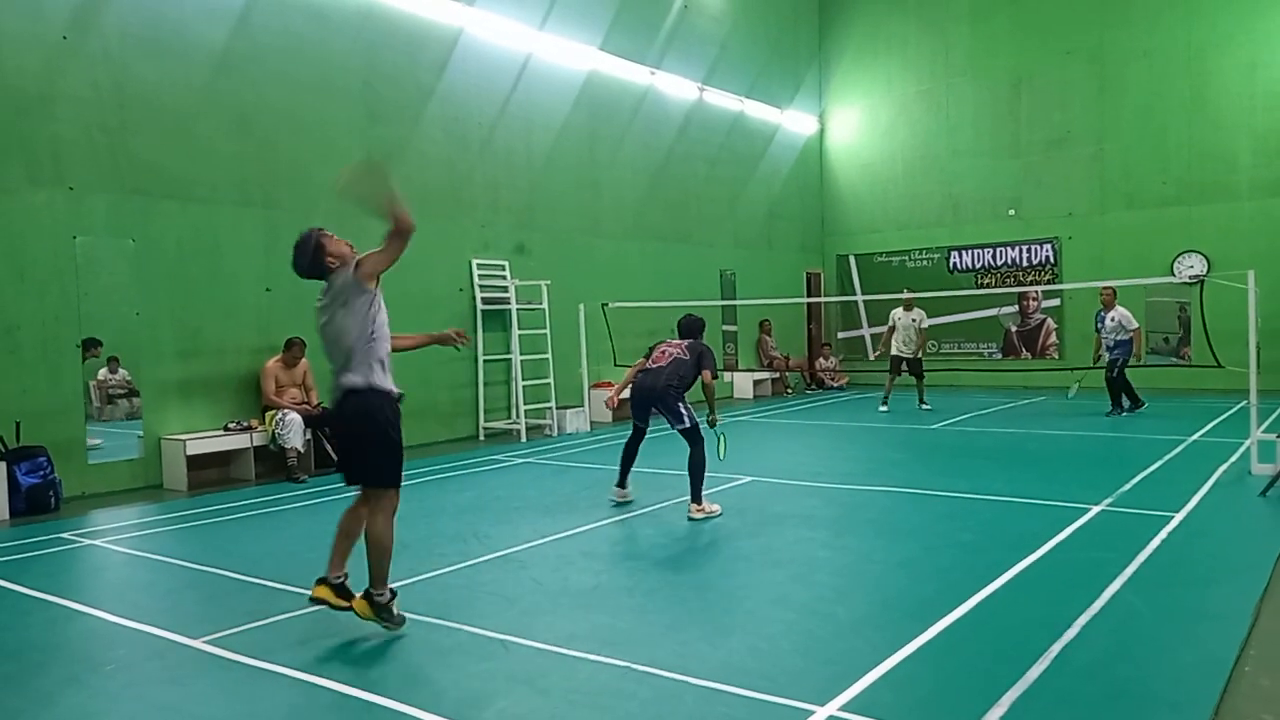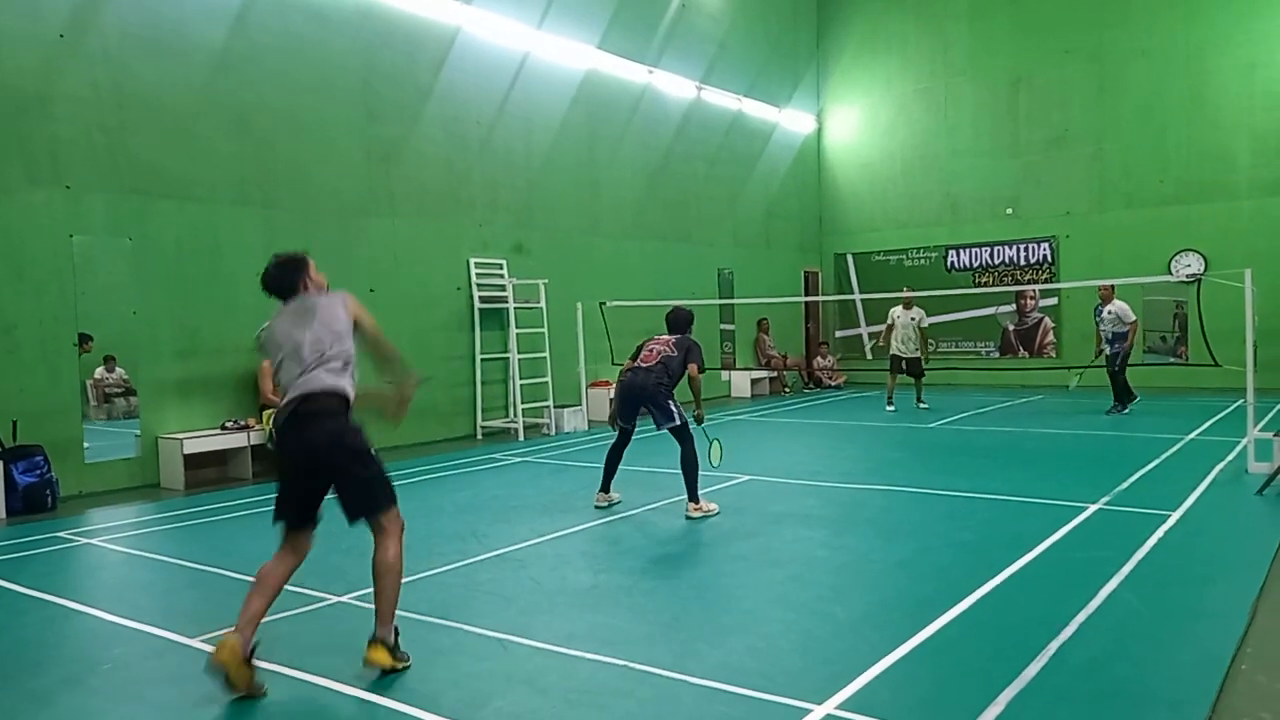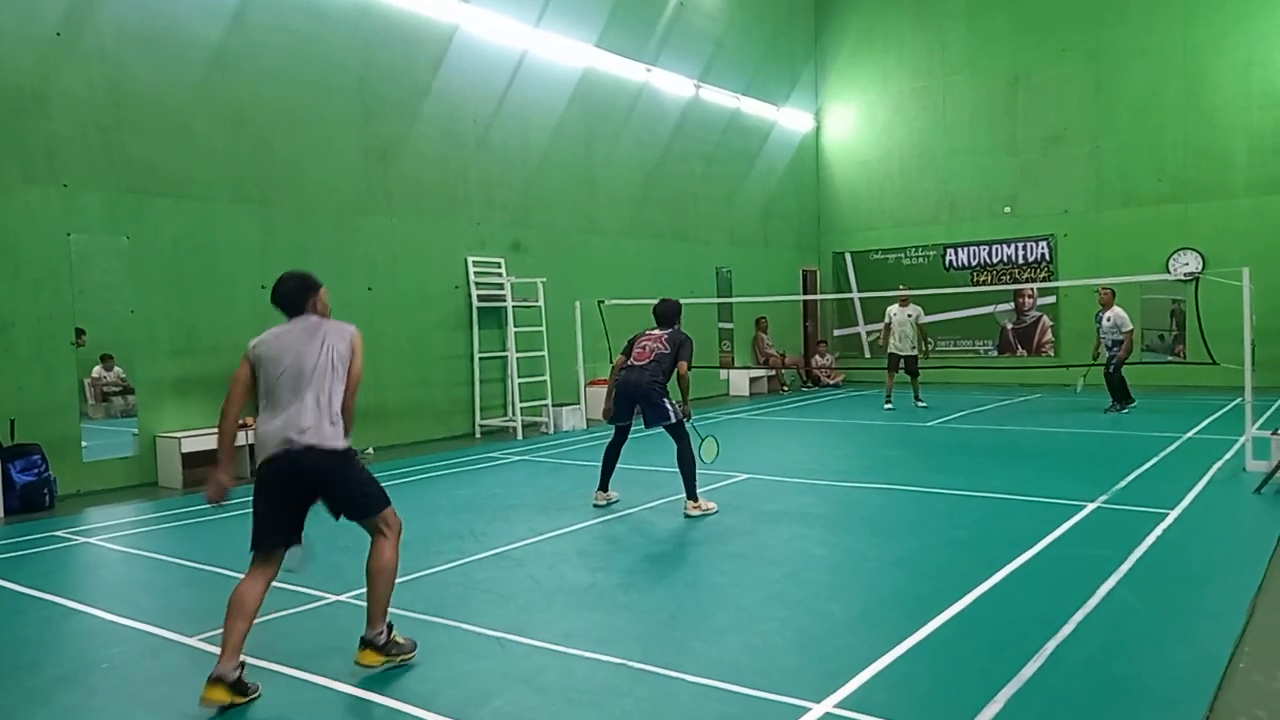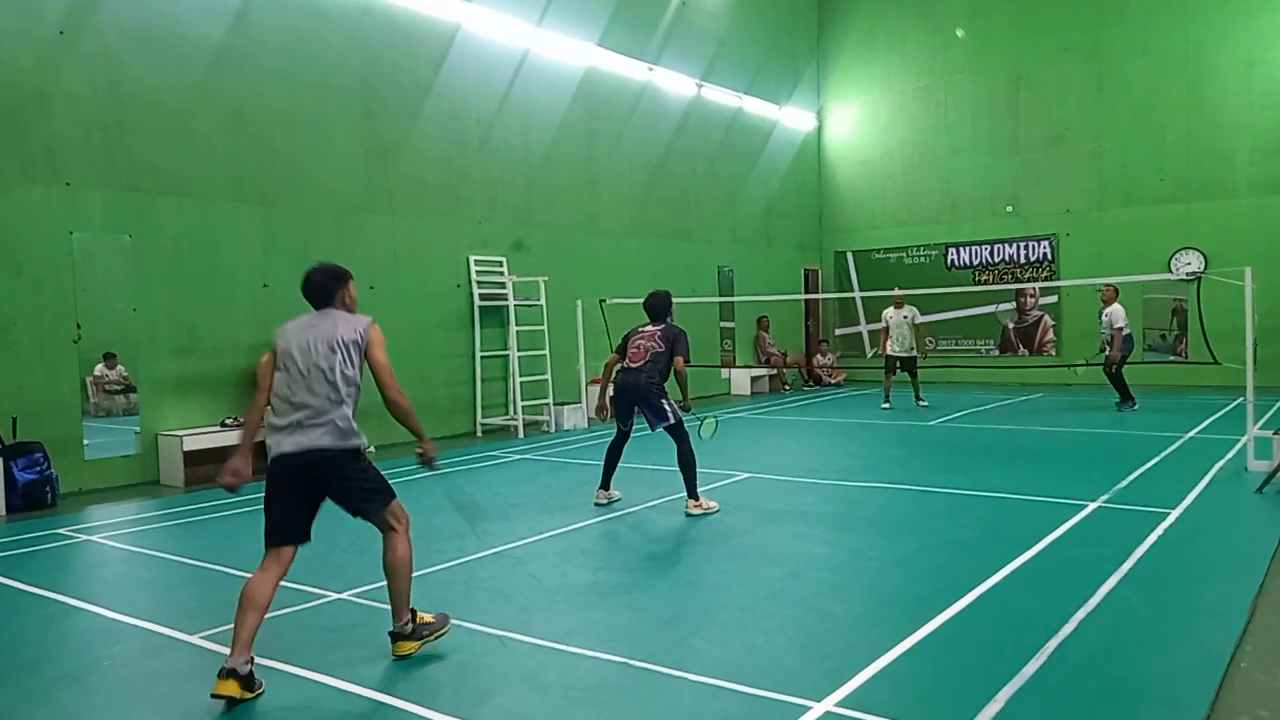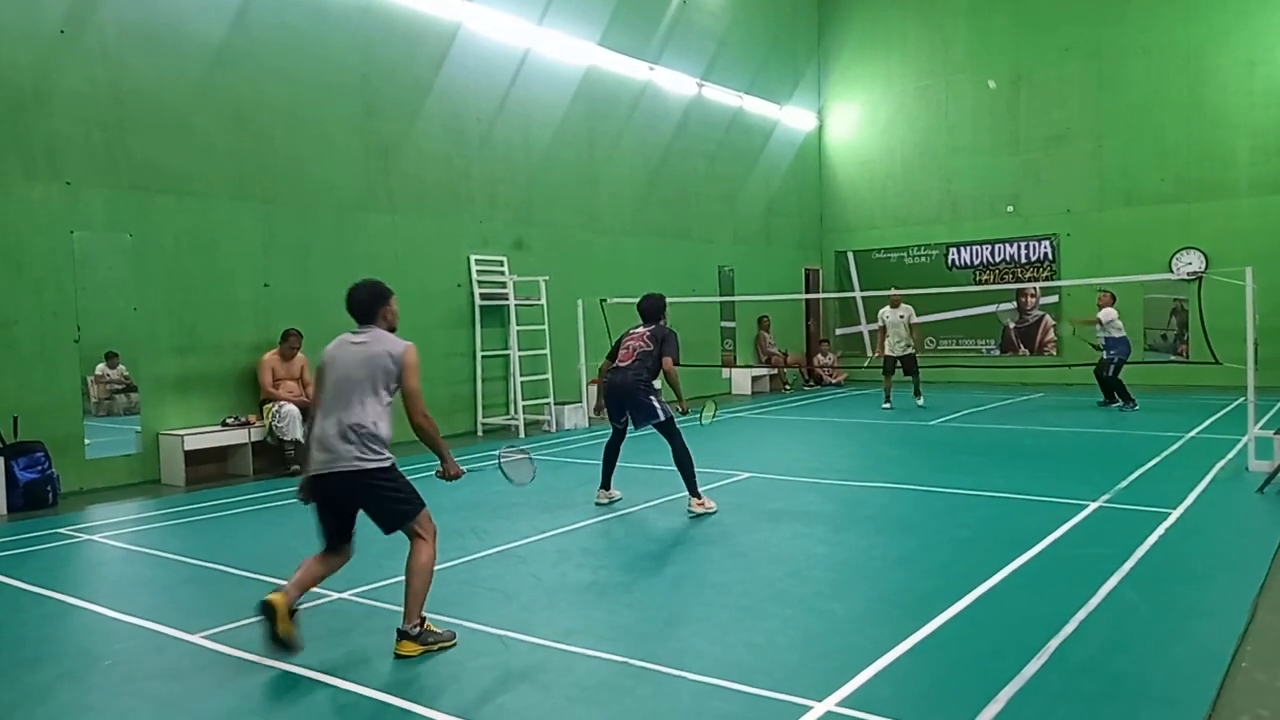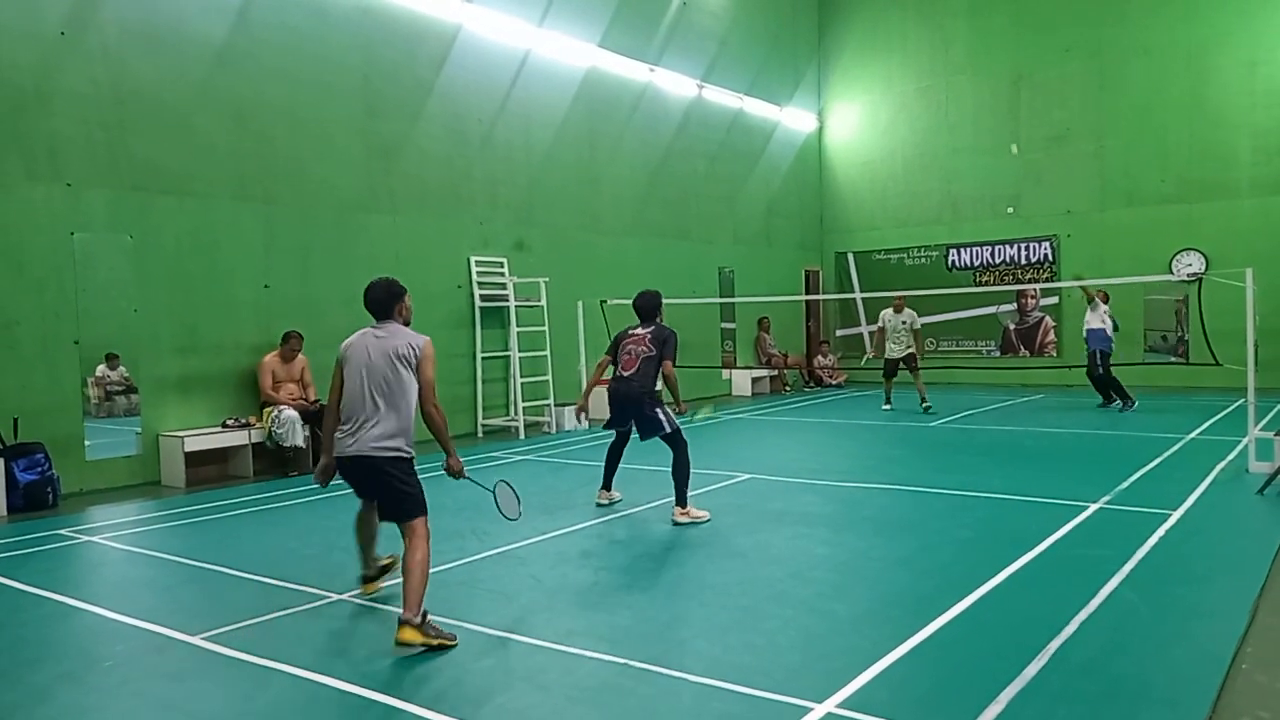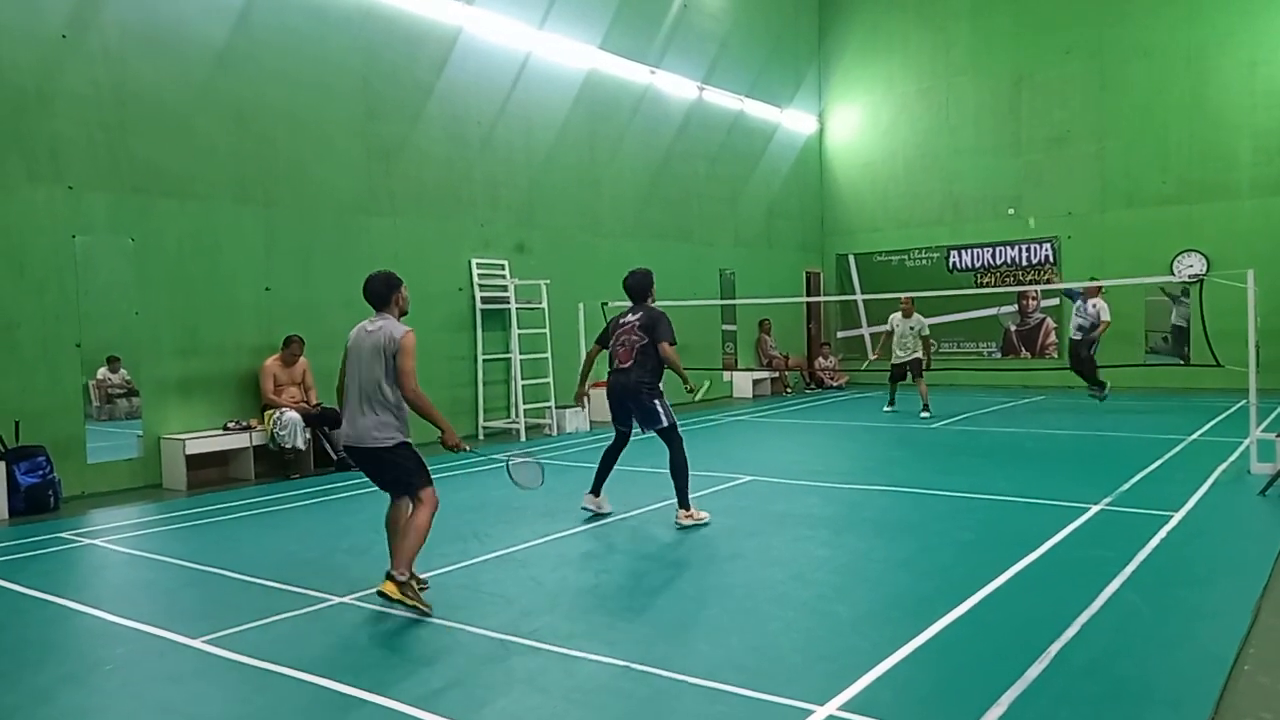
dt=0.2s
person 1, frame 1
left shoulder: (330, 304)
right shoulder: (354, 278)
left elbow: (381, 342)
right elbow: (401, 231)
left wrist: (436, 338)
left hip: (351, 404)
right hip: (370, 400)
left knee: (369, 496)
right knee: (382, 501)
left ankle: (332, 580)
right ankle: (378, 596)
person 1, frame 2
left shoulder: (271, 332)
right shoulder: (340, 303)
right elbow: (381, 350)
left wrist: (374, 396)
right wrist: (402, 384)
left hip: (291, 428)
right hip: (328, 421)
left knee: (292, 550)
right knee: (389, 527)
left ankle: (236, 648)
right ankle: (384, 641)
person 1, frame 3
left shoulder: (259, 346)
right shoulder: (346, 334)
left elbow: (231, 410)
left wrist: (223, 468)
left hip: (276, 460)
right hip: (326, 452)
left knee: (262, 566)
right knee: (387, 526)
left ankle: (225, 675)
right ankle: (376, 639)
person 1, frame 4
left shoulder: (285, 335)
right shoulder: (363, 328)
left elbow: (261, 399)
right elbow: (391, 394)
left wrist: (243, 455)
right wrist: (423, 439)
left hip: (285, 457)
right hip: (337, 449)
left knee: (274, 562)
right knee: (396, 523)
left ankle: (237, 668)
right ankle: (404, 628)
person 1, frame 5
left shoulder: (332, 350)
right shoulder: (401, 350)
left elbow: (315, 416)
right elbow: (419, 418)
left wrist: (310, 469)
right wrist: (446, 457)
left hip: (324, 468)
right hip: (368, 465)
left knee: (335, 551)
right knee: (423, 533)
left ankle: (284, 600)
right ankle: (412, 631)
person 1, frame 6
left shoulder: (350, 345)
right shoulder: (418, 344)
left elbow: (333, 406)
right elbow: (430, 407)
left wrist: (327, 454)
right wrist: (451, 453)
left hip: (348, 452)
right hip: (388, 453)
left knee: (372, 502)
right knee: (417, 534)
left ankle: (369, 571)
right ankle: (412, 621)
person 1, frame 7
left shoulder: (355, 334)
right shoulder: (402, 335)
left elbow: (343, 389)
right elbow: (410, 394)
right wrist: (446, 428)
left hip: (356, 438)
right hip: (386, 439)
left knee: (400, 495)
right knee: (426, 501)
left ankle: (401, 573)
right ankle: (398, 577)
person 2, frame 1
left shoulder: (661, 345)
right shoulder: (702, 349)
left elbow: (637, 367)
right elbow: (707, 380)
left wrist: (616, 392)
right wrist: (712, 412)
left hip: (640, 386)
right hip: (666, 390)
left knee: (637, 435)
right knee: (696, 442)
left ankle: (621, 489)
right ankle: (697, 504)
person 2, frame 2
left shoulder: (650, 341)
right shoulder: (690, 344)
left elbow: (624, 369)
right elbow: (693, 374)
left wrist: (615, 406)
right wrist: (699, 407)
left hip: (629, 385)
right hip: (655, 388)
left knee: (622, 439)
right knee: (686, 440)
left ankle: (604, 493)
right ankle: (694, 503)
person 2, frame 3
left shoulder: (640, 336)
right shoulder: (681, 338)
left elbow: (616, 366)
right elbow: (682, 371)
left wrist: (608, 401)
right wrist: (685, 403)
left hip: (623, 383)
right hip: (650, 386)
left knee: (619, 437)
right knee: (682, 439)
left ankle: (602, 492)
right ankle: (693, 502)
person 2, frame 4
left shoulder: (634, 332)
right shoulder: (675, 332)
left elbow: (610, 363)
right elbow: (679, 367)
left wrist: (601, 398)
right wrist: (685, 398)
left hip: (622, 385)
right hip: (648, 387)
left knee: (621, 436)
right knee: (681, 438)
left ankle: (603, 490)
right ankle: (694, 500)
person 2, frame 5
left shoulder: (628, 334)
right shoulder: (666, 333)
left elbow: (603, 367)
right elbow: (667, 367)
left wrist: (600, 399)
right wrist: (681, 400)
left hip: (611, 384)
right hip: (636, 385)
left knee: (617, 434)
right knee: (674, 437)
left ankle: (604, 490)
right ankle: (696, 499)
person 2, frame 6
left shoulder: (624, 334)
right shoulder: (666, 333)
left elbow: (602, 365)
right elbow: (667, 371)
left wrist: (584, 398)
right wrist: (678, 402)
left hip: (617, 392)
right hip: (642, 395)
left knee: (621, 438)
right knee: (679, 445)
left ankle: (605, 491)
right ankle: (682, 508)
person 2, frame 7
left shoulder: (616, 320)
right shoulder: (656, 316)
left elbow: (592, 352)
right elbow: (666, 352)
left wrist: (582, 385)
right wrist: (686, 379)
left hip: (616, 386)
right hip: (643, 388)
left knee: (620, 441)
right knee: (674, 442)
left ankle: (594, 496)
right ankle: (685, 510)
